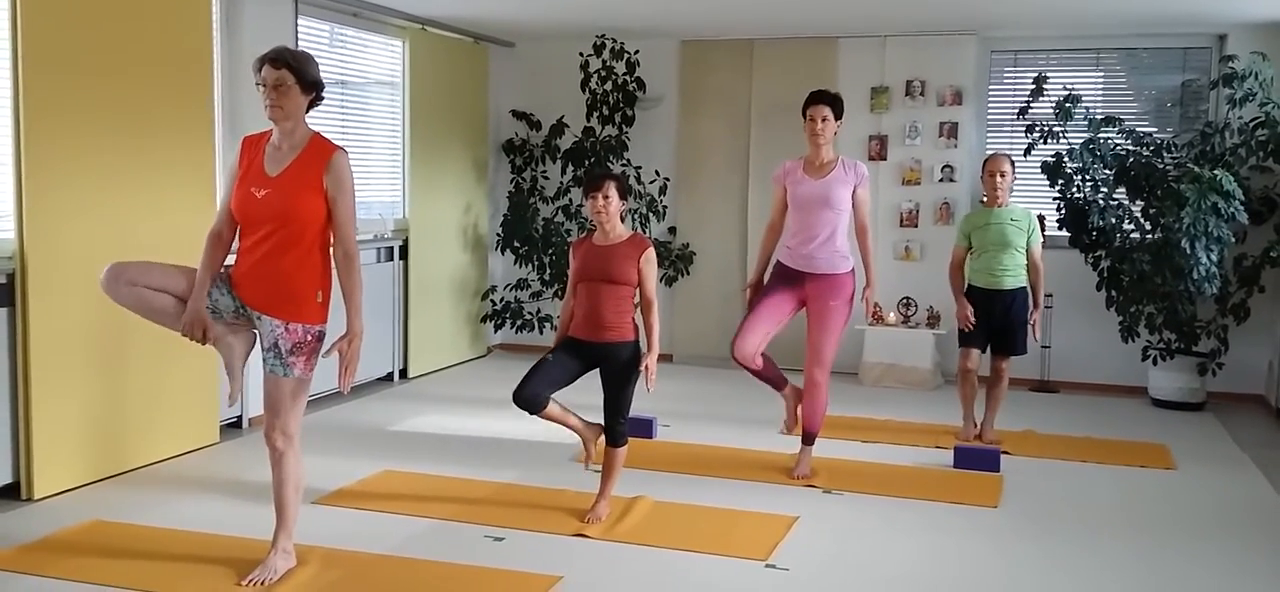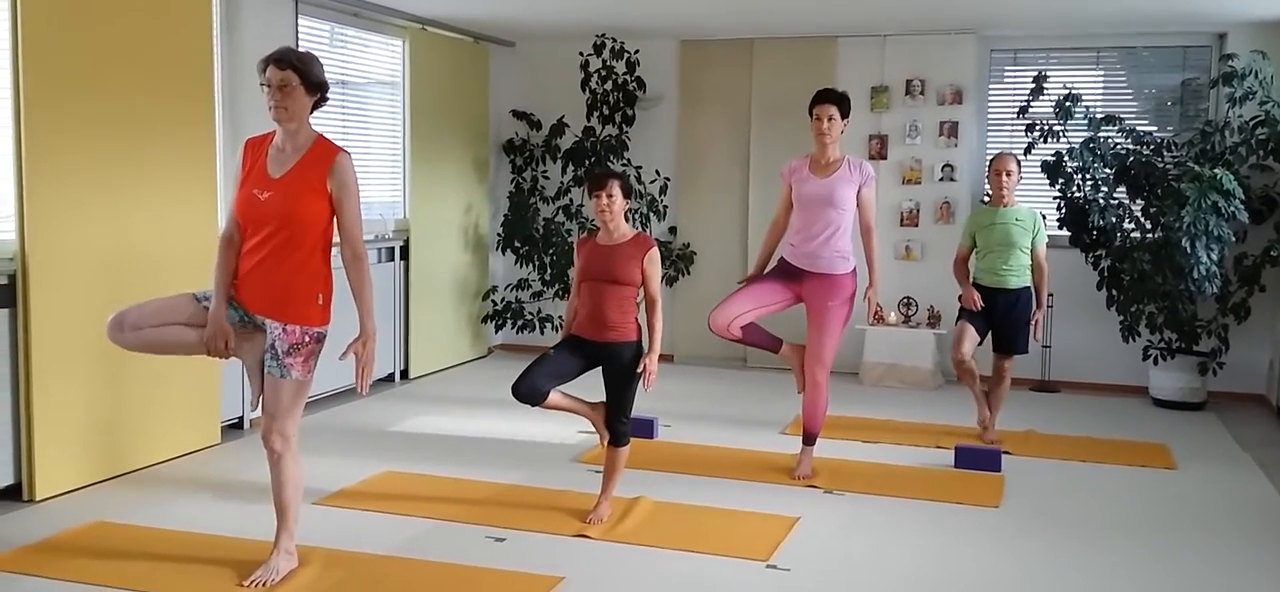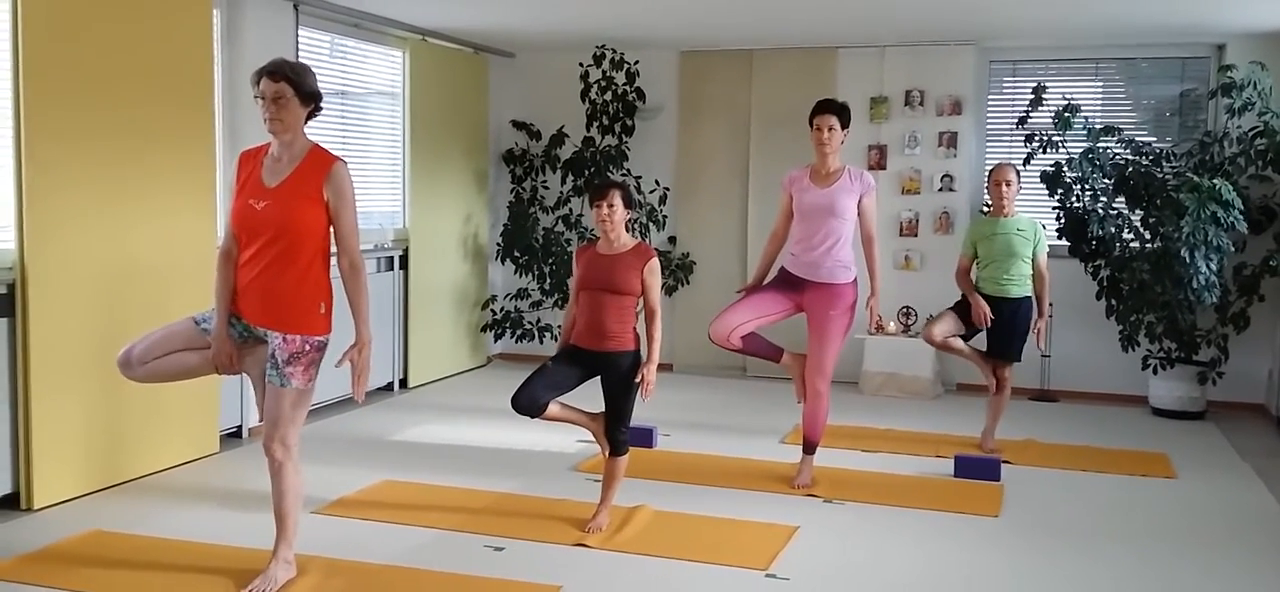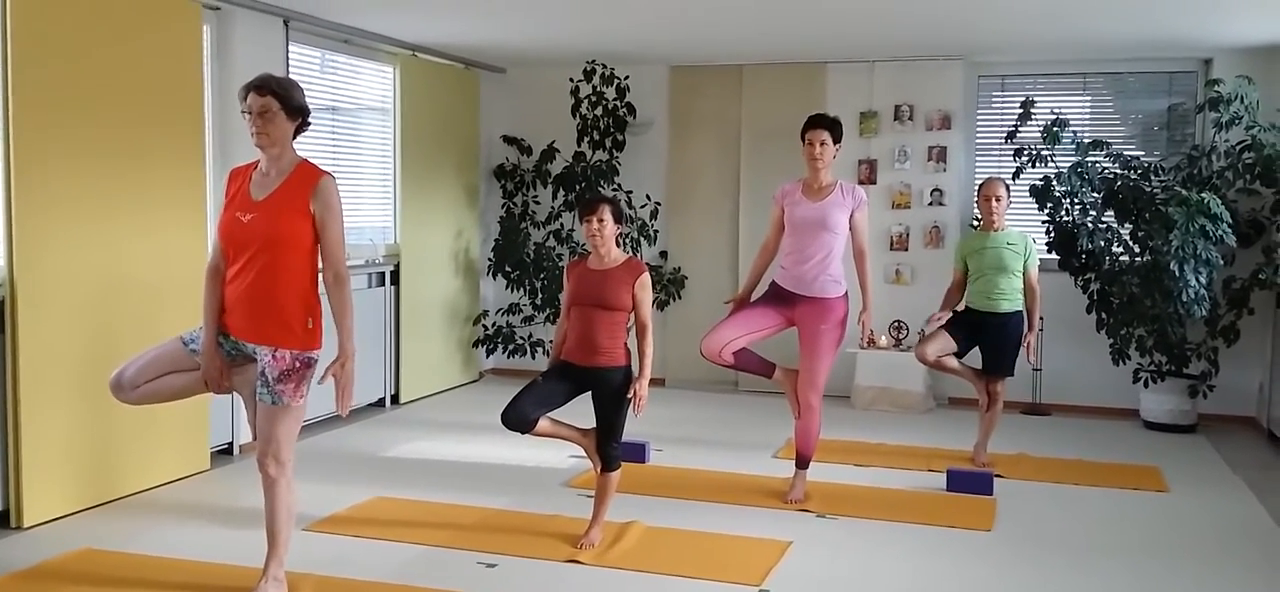
dt=0.7s
person 1, frame 1
left shoulder: (330, 160)
right shoulder: (248, 149)
left elbow: (346, 248)
right elbow: (223, 230)
left wrist: (355, 328)
right wrist: (197, 300)
left hip: (295, 310)
right hip: (241, 292)
left knee: (280, 433)
right knee: (117, 278)
right ankle: (230, 338)
person 1, frame 2
left shoulder: (333, 162)
right shoulder: (251, 150)
left elbow: (354, 251)
right elbow: (231, 236)
left wrist: (368, 330)
right wrist: (216, 311)
left hip: (297, 313)
right hip: (242, 300)
left knee: (278, 435)
right knee: (122, 328)
right ankle: (242, 345)
person 1, frame 3
left shoulder: (330, 172)
right shoulder: (246, 163)
left elbow: (351, 259)
right elbow: (229, 249)
left wrist: (363, 337)
right wrist: (220, 327)
left hip: (297, 325)
right hip: (243, 314)
left knee: (278, 444)
right knee: (132, 361)
right ankle: (246, 360)
person 1, frame 4
left shoulder: (317, 185)
right shoulder: (236, 179)
left elbow: (336, 274)
right elbow: (217, 266)
left wrist: (346, 352)
right wrist: (208, 342)
left hip: (287, 341)
right hip: (231, 332)
left knee: (273, 460)
right knee: (125, 385)
right ankle: (237, 379)
person 2, frame 1
left shoulder: (854, 172)
right shoulder: (787, 171)
left elbow: (863, 228)
right elbow: (775, 226)
left wrist: (871, 281)
right wrist: (757, 275)
left hip: (834, 278)
right hip: (788, 273)
left knee: (818, 371)
right knee: (744, 350)
left ankle: (806, 452)
right ankle: (788, 392)
person 2, frame 2
left shoulder: (860, 172)
right shoulder: (794, 169)
left elbow: (868, 228)
right elbow: (779, 223)
left wrist: (874, 282)
right wrist: (757, 270)
left hip: (835, 278)
right hip: (789, 270)
left knee: (818, 372)
right knee: (721, 320)
left ankle: (806, 453)
right ankle: (790, 351)
person 2, frame 3
left shoulder: (860, 181)
right shoulder: (794, 179)
left elbow: (869, 237)
right elbow: (779, 233)
left wrist: (875, 291)
right wrist: (757, 279)
left hip: (836, 287)
right hip: (791, 280)
left knee: (818, 381)
right knee: (721, 330)
left ankle: (807, 461)
right ankle: (791, 361)
person 2, frame 4
left shoulder: (852, 196)
right shoulder: (786, 193)
left elbow: (861, 252)
right elbow: (769, 246)
left wrist: (868, 306)
right wrist: (745, 292)
left hip: (826, 302)
right hip: (781, 294)
left knee: (810, 396)
right knee: (713, 346)
left ankle: (800, 477)
right ankle: (783, 376)
person 3, frame 1
left shoulder: (640, 248)
right shoulder: (579, 247)
left elbow: (649, 303)
right elbow: (570, 299)
left wrist: (652, 352)
right wrist: (556, 346)
left hip: (621, 347)
right hip: (578, 343)
left knee: (616, 424)
right knee: (526, 395)
left ankle: (603, 499)
right ankle: (585, 429)
person 3, frame 2
left shoulder: (645, 247)
right shoulder: (583, 246)
left elbow: (654, 303)
right elbow: (575, 298)
left wrist: (653, 352)
right wrist: (562, 342)
left hip: (623, 346)
right hip: (581, 341)
left knee: (618, 424)
right knee: (525, 388)
left ankle: (605, 499)
right ankle: (593, 411)
person 3, frame 3
left shoulder: (645, 257)
right shoulder: (583, 254)
left elbow: (653, 313)
right elbow: (573, 307)
left wrist: (652, 362)
right wrist: (559, 352)
left hip: (622, 355)
right hip: (580, 350)
left knee: (618, 432)
right knee: (524, 401)
left ankle: (604, 509)
right ankle: (592, 422)
person 3, frame 4
left shoulder: (636, 272)
right shoulder: (573, 270)
left elbow: (645, 328)
right elbow: (564, 321)
left wrist: (644, 377)
right wrist: (550, 367)
left hip: (613, 371)
right hip: (571, 366)
left knee: (609, 448)
right knee: (515, 417)
left ankle: (597, 525)
right ankle: (584, 437)
person 4, frame 1
left shoulder: (1027, 219)
right shoulder: (970, 220)
left elbow: (1035, 265)
right elbow: (956, 264)
left wrist: (1037, 306)
right wrist: (960, 300)
left hip: (1013, 297)
right hip: (978, 295)
left knee: (1000, 366)
right knee: (967, 364)
left ankle: (988, 425)
right ankle: (968, 421)
person 4, frame 2
left shoulder: (1032, 218)
right shoulder: (976, 217)
left elbow: (1040, 266)
right elbow: (961, 260)
left wrist: (1041, 306)
right wrist: (966, 287)
left hip: (1017, 296)
right hip: (982, 293)
left knee: (1003, 365)
right knee: (960, 354)
left ankle: (990, 425)
right ankle: (980, 398)
person 4, frame 3
left shoulder: (1033, 228)
right shoulder: (977, 228)
left elbow: (1041, 275)
right elbow: (962, 271)
left wrist: (1042, 315)
right wrist: (975, 299)
left hip: (1017, 304)
right hip: (981, 300)
left knee: (1004, 373)
right knee: (932, 332)
left ankle: (989, 433)
right ankle: (981, 360)
person 4, frame 4
left shoulder: (1023, 242)
right shoulder: (967, 242)
left elbow: (1032, 289)
right elbow: (957, 286)
left wrist: (1032, 329)
right wrist: (944, 310)
left hip: (1008, 320)
right hip: (971, 315)
left knee: (996, 388)
right knee: (925, 352)
left ankle: (981, 447)
right ankle: (974, 377)
